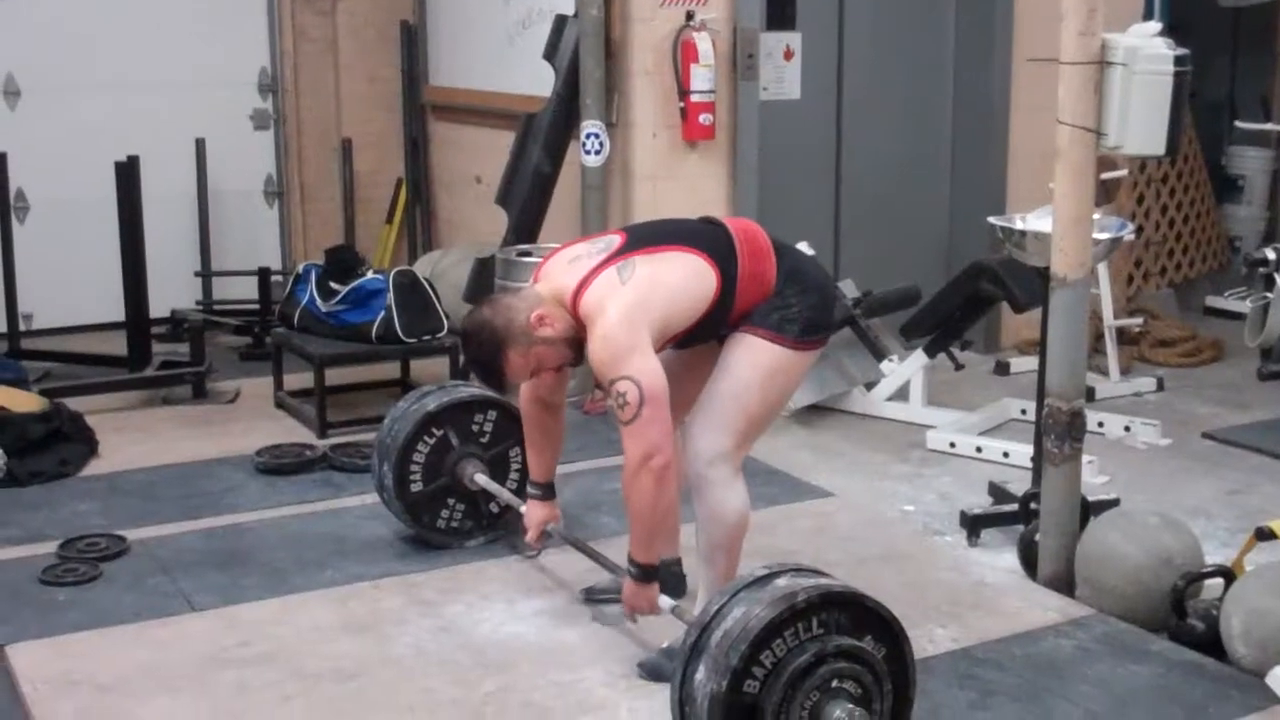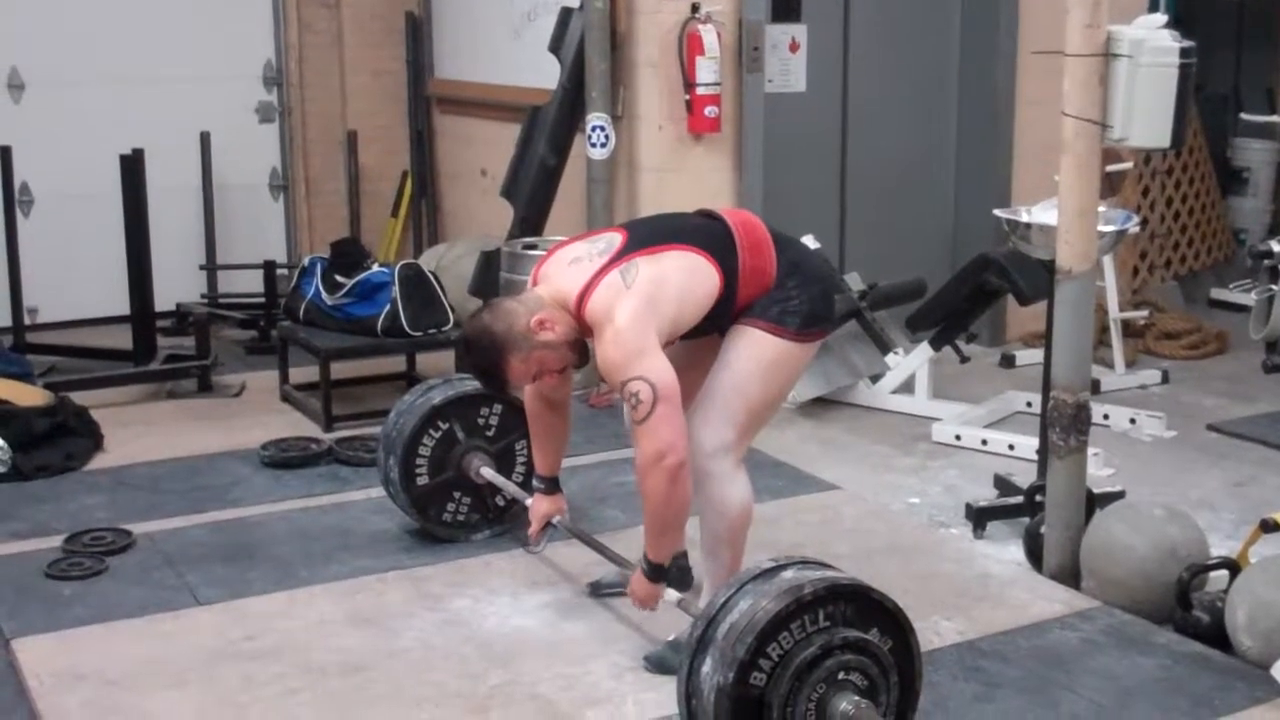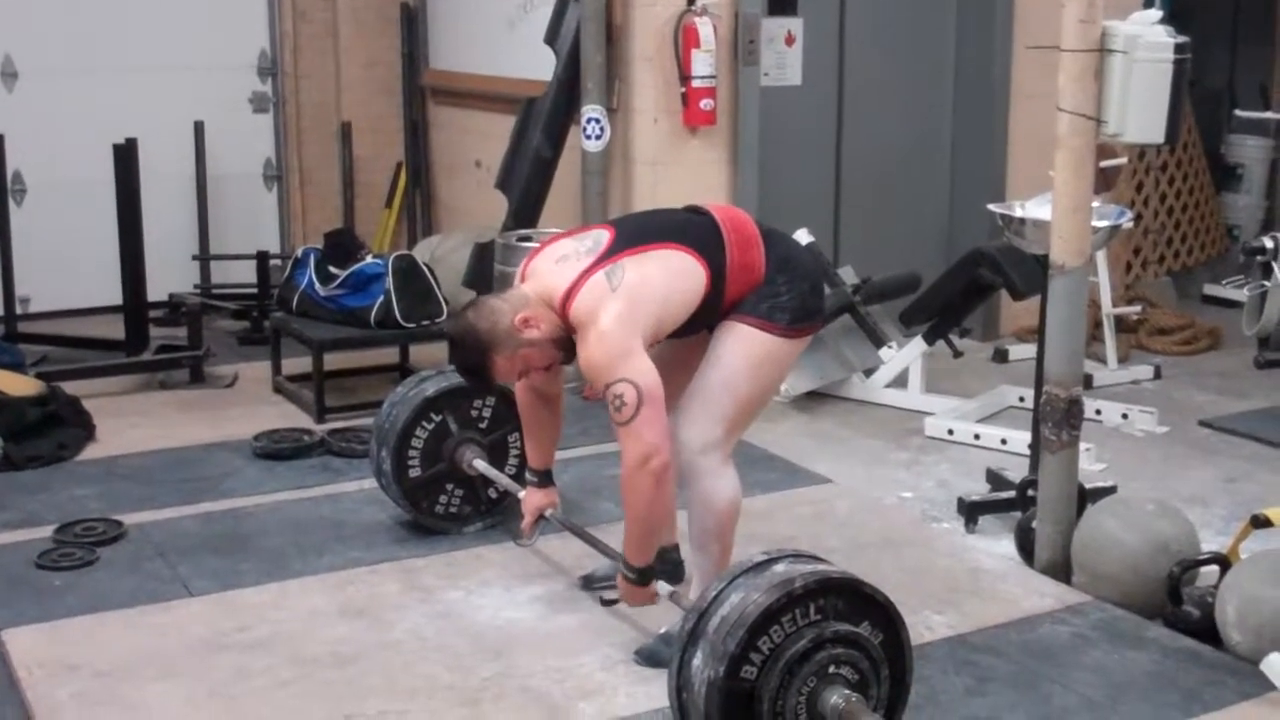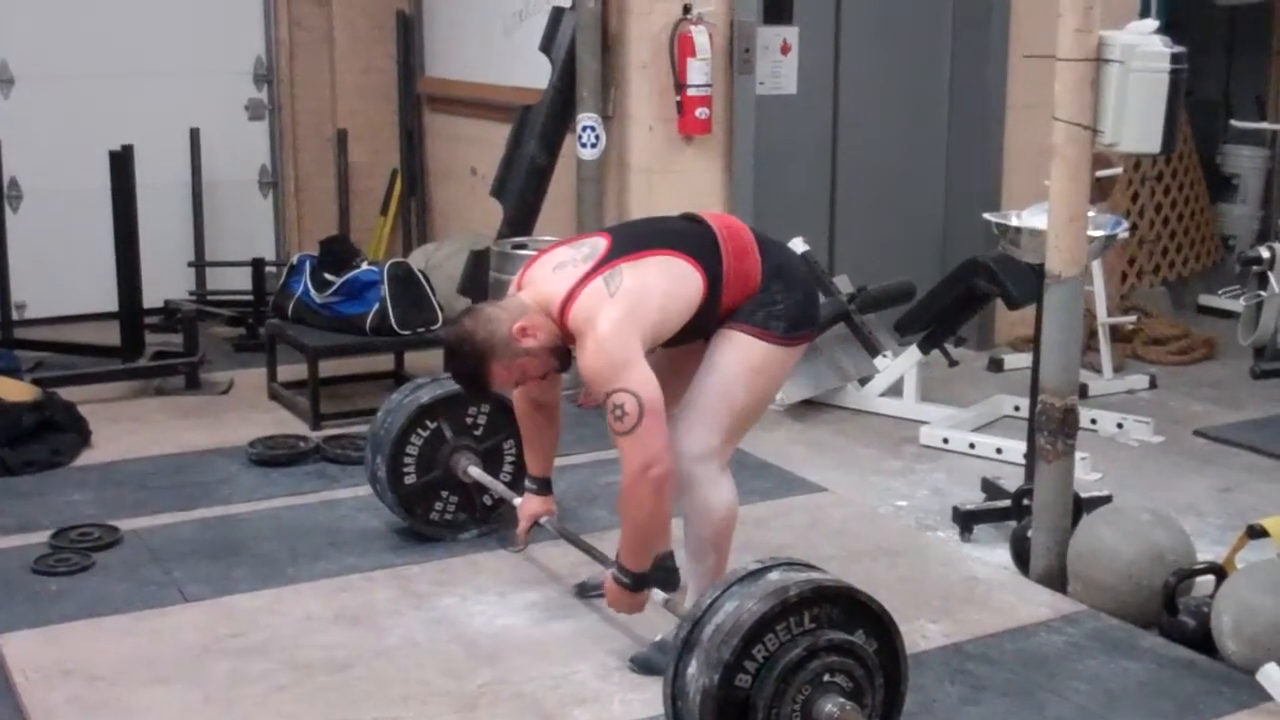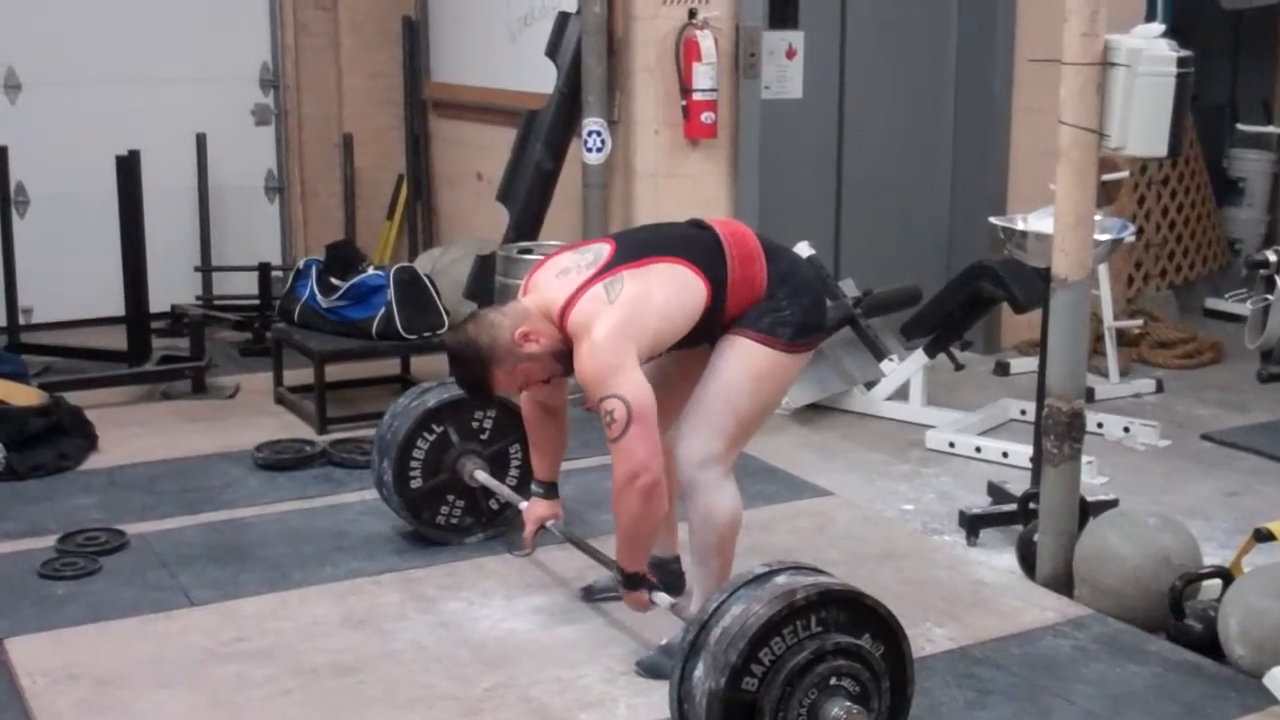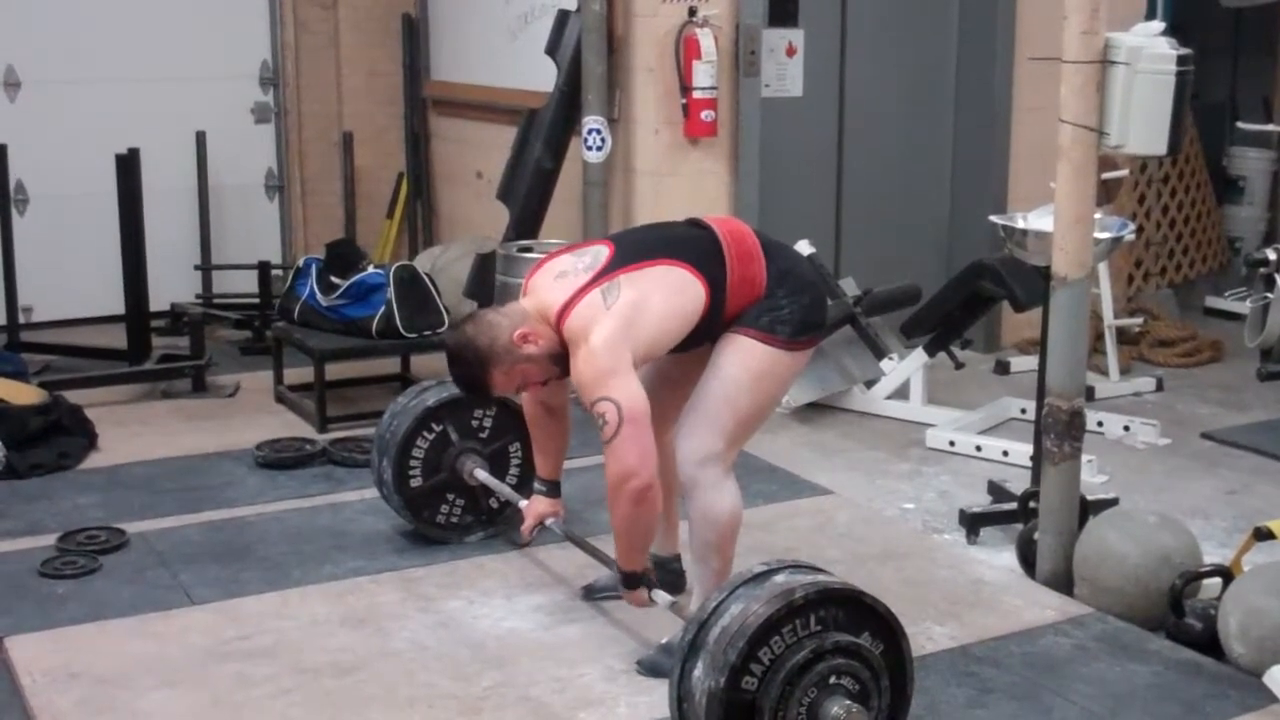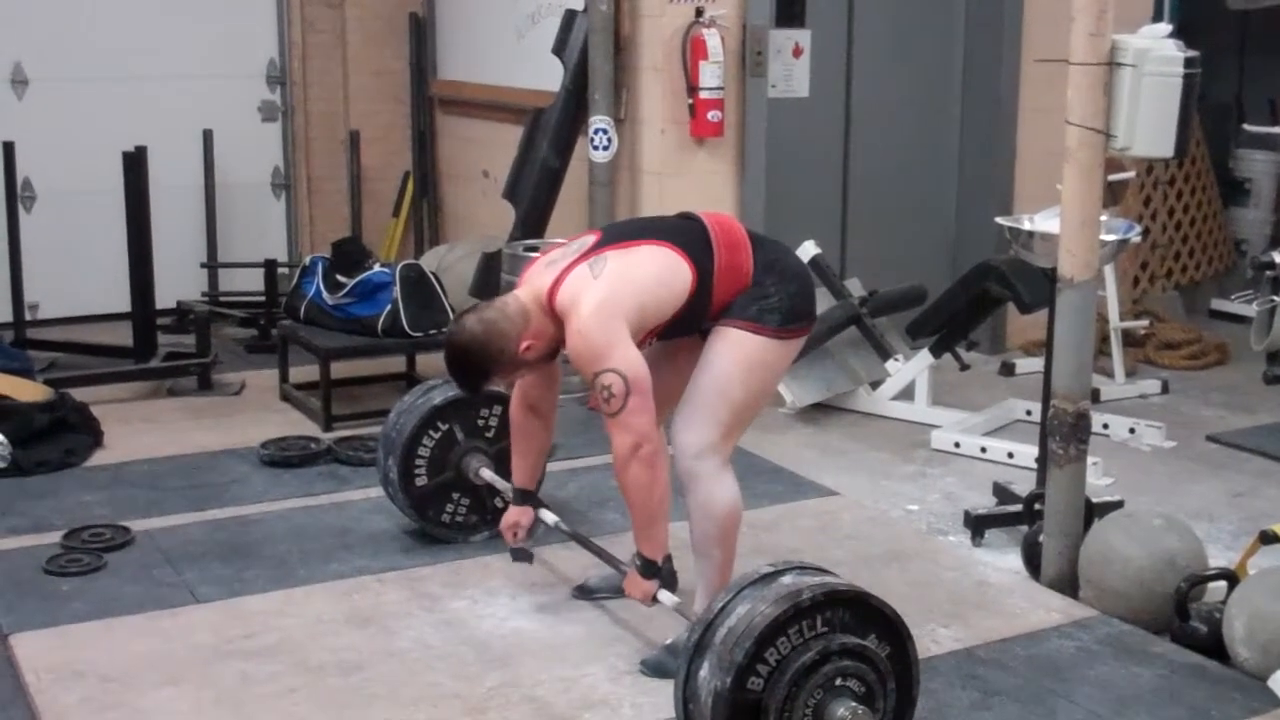
dt=0.7s
person 1, frame 1
left shoulder: (612, 326)
right shoulder: (543, 289)
left elbow: (651, 460)
right elbow: (541, 400)
left wrist: (640, 573)
right wrist: (540, 494)
left hip: (788, 299)
right hip: (730, 288)
left knee: (709, 455)
right knee: (647, 422)
right ankle: (666, 567)
person 1, frame 2
left shoulder: (618, 327)
right shoulder: (541, 290)
left elbow: (666, 457)
right elbow: (546, 397)
left wrist: (654, 571)
right wrist: (546, 486)
left hip: (789, 290)
right hip: (732, 279)
left knee: (710, 446)
right knee: (650, 417)
right ankle: (672, 560)
person 1, frame 3
left shoulder: (603, 330)
right shoulder: (529, 284)
left elbow: (651, 460)
right elbow: (539, 392)
left wrist: (634, 574)
right wrist: (539, 479)
left hip: (777, 285)
right hip: (719, 267)
left knee: (698, 444)
right knee: (642, 415)
right ankle: (662, 554)
person 1, frame 4
left shoulder: (601, 335)
right shoulder: (525, 294)
left elbow: (652, 470)
right elbow: (537, 400)
left wrist: (629, 579)
right wrist: (537, 486)
left hip: (772, 294)
right hip: (715, 279)
left knee: (696, 453)
right knee: (636, 423)
right ankle: (658, 563)
person 1, frame 5
left shoulder: (599, 341)
right shoulder: (532, 298)
left elbow: (640, 476)
right elbow: (544, 404)
left wrist: (630, 577)
right wrist: (544, 490)
left hip: (780, 299)
right hip: (720, 281)
left knee: (699, 458)
right knee: (640, 424)
right ankle: (662, 564)
person 1, frame 6
left shoulder: (595, 346)
right shoulder: (535, 297)
left elbow: (634, 479)
right elbow: (546, 402)
left wrist: (631, 576)
right wrist: (546, 488)
left hip: (780, 298)
right hip: (722, 279)
left knee: (700, 457)
right knee: (641, 427)
right ankle: (664, 565)
person 1, frame 7
left shoulder: (589, 322)
right shoulder: (528, 298)
left elbow: (638, 447)
right elbow: (532, 405)
left wrist: (648, 564)
right wrist: (522, 498)
left hip: (768, 290)
right hip: (711, 285)
left knee: (697, 451)
right knee: (633, 419)
right ankle: (653, 568)
